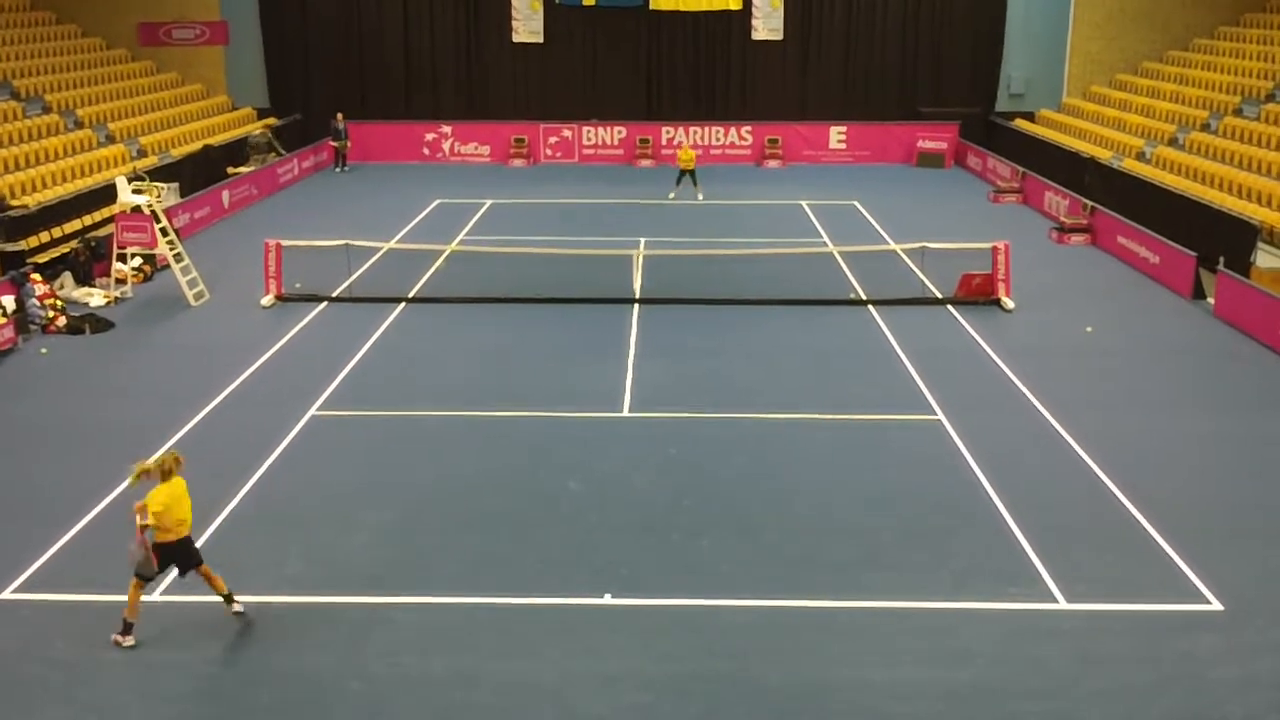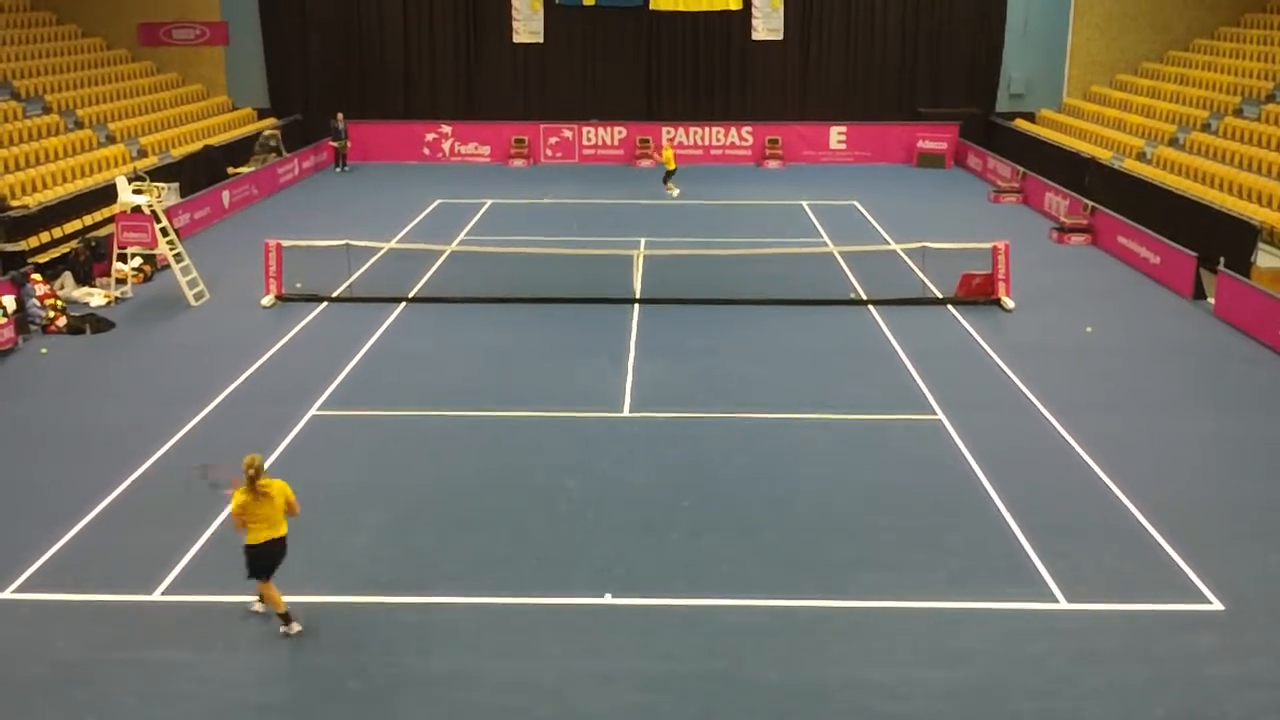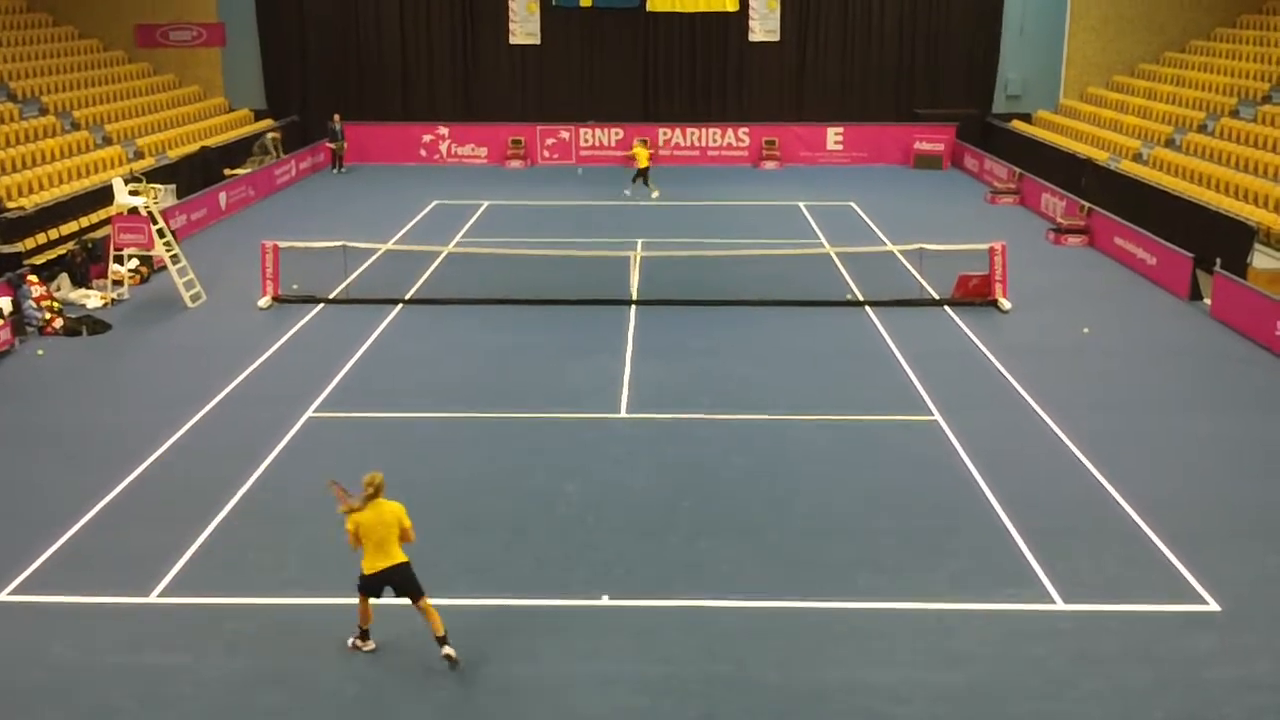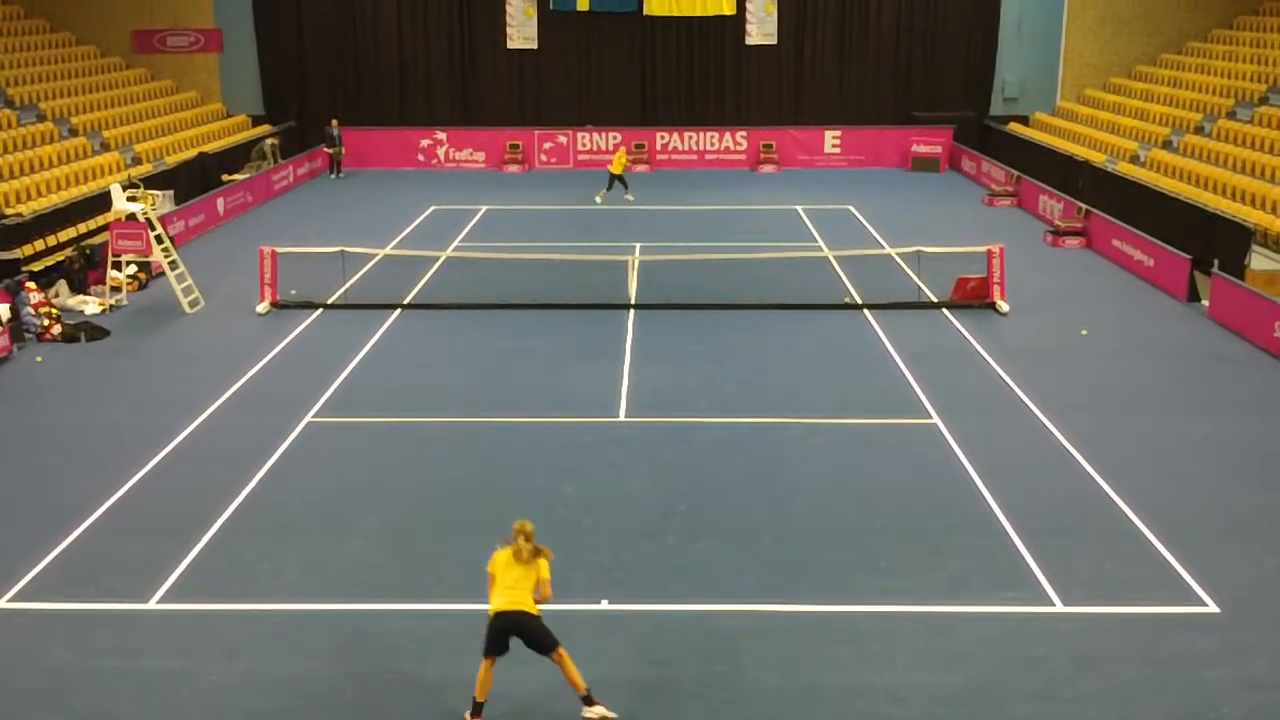
dt=0.5s
person 1, frame 1
left shoulder: (154, 497)
right shoulder: (179, 482)
left elbow: (167, 526)
left wrist: (146, 523)
right wrist: (143, 504)
left hip: (164, 545)
right hip: (184, 541)
left knee: (137, 585)
right knee: (205, 570)
left ankle: (126, 633)
right ankle: (232, 603)
person 1, frame 2
left shoulder: (240, 496)
right shoulder: (280, 486)
left elbow: (239, 526)
right elbow: (295, 511)
left hip: (256, 545)
right hip: (279, 540)
left knee: (264, 581)
left ankle: (289, 622)
right ankle: (261, 601)
person 1, frame 3
left shoulder: (355, 514)
right shoulder: (396, 508)
left elbow: (354, 543)
right elbow: (410, 538)
left hip: (372, 570)
right hip: (399, 565)
left knee: (363, 598)
right knee: (424, 606)
left ankle: (363, 639)
right ankle: (445, 647)
person 1, frame 4
left shoulder: (498, 557)
right shoulder: (538, 558)
left elbow: (492, 592)
right elbow: (546, 595)
left hip: (500, 615)
right hip: (525, 616)
left knee: (488, 661)
right knee: (560, 656)
